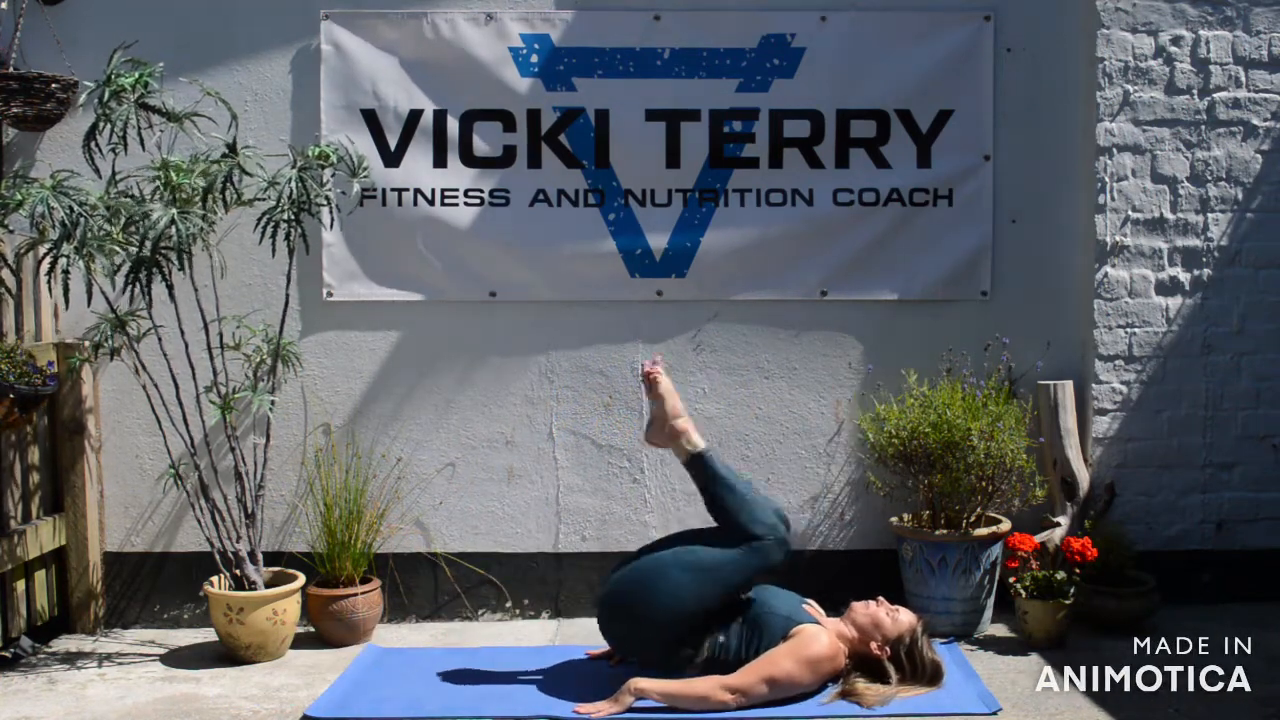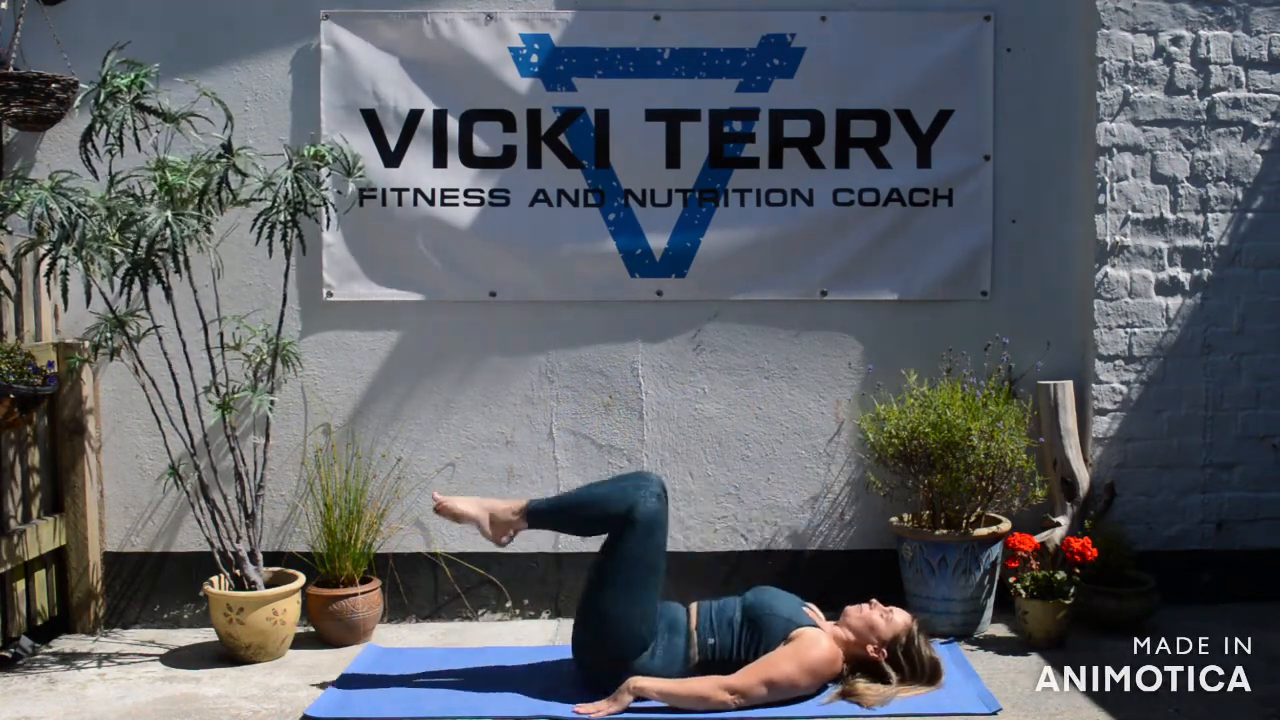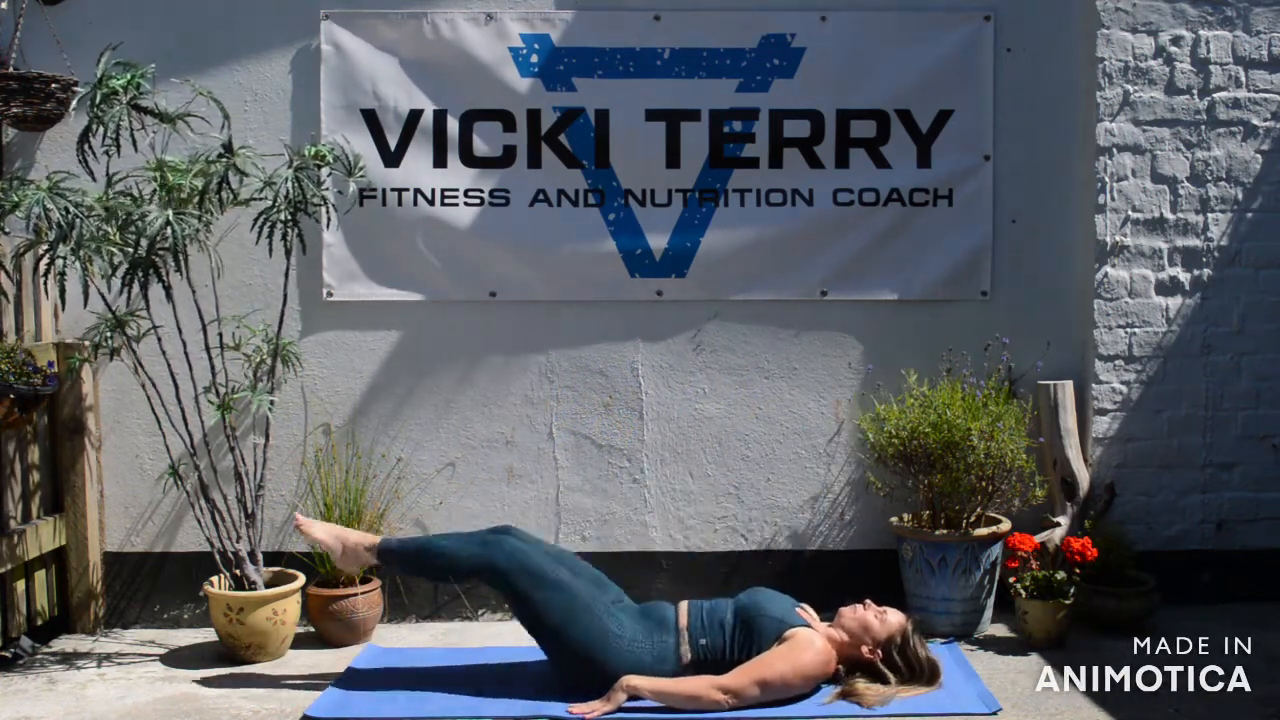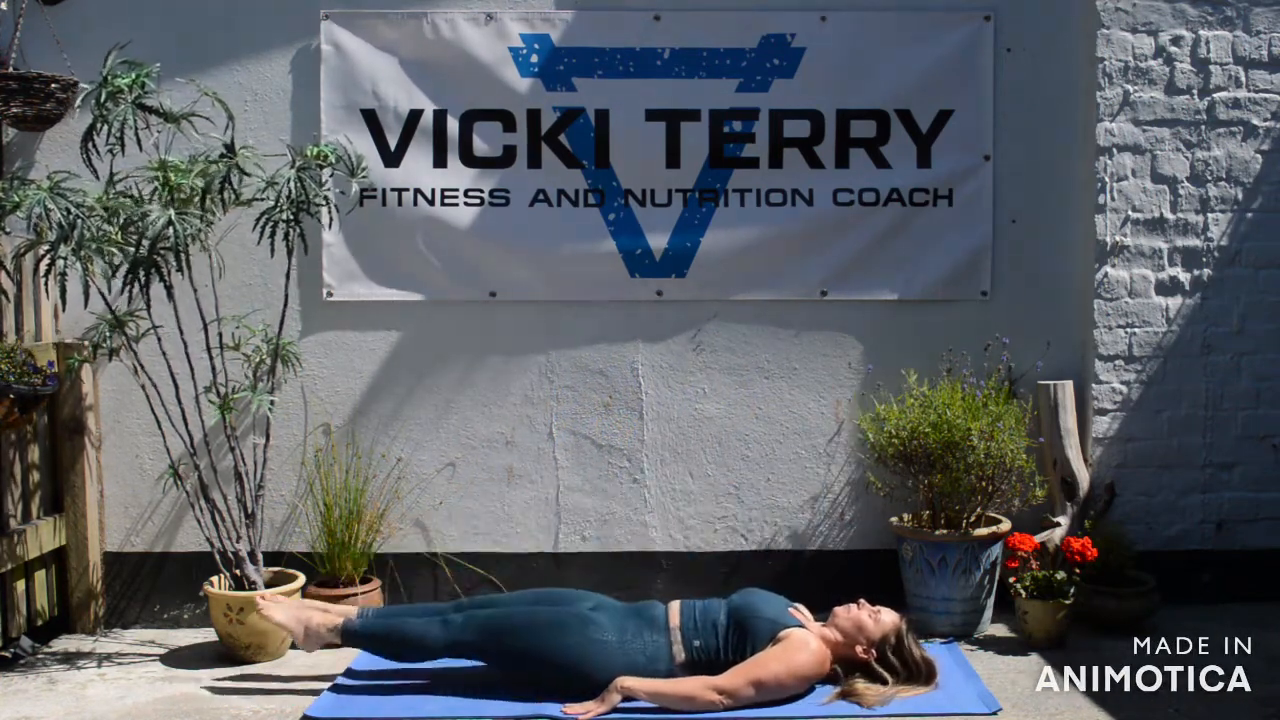
dt=0.5s
person 1, frame 1
left shoulder: (822, 651)
right shoulder: (818, 620)
left wrist: (638, 688)
right hip: (648, 624)
left knee: (767, 539)
left ankle: (685, 439)
right ankle: (683, 438)
person 1, frame 2
left shoulder: (818, 656)
right shoulder: (817, 626)
left hip: (630, 659)
right hip: (662, 629)
left knee: (644, 493)
right knee: (642, 497)
left ankle: (511, 516)
right ankle: (512, 516)
person 1, frame 3
left shoulder: (814, 655)
right shoulder: (809, 628)
left hip: (625, 653)
right hip: (638, 620)
left knee: (503, 552)
right knee: (509, 542)
left ankle: (368, 548)
right ankle: (374, 550)
person 1, frame 4
left shoulder: (809, 657)
right shoulder: (803, 623)
left hip: (620, 651)
right hip: (630, 617)
left knee: (467, 629)
right knee: (475, 608)
left ankle: (331, 624)
right ankle: (334, 620)
